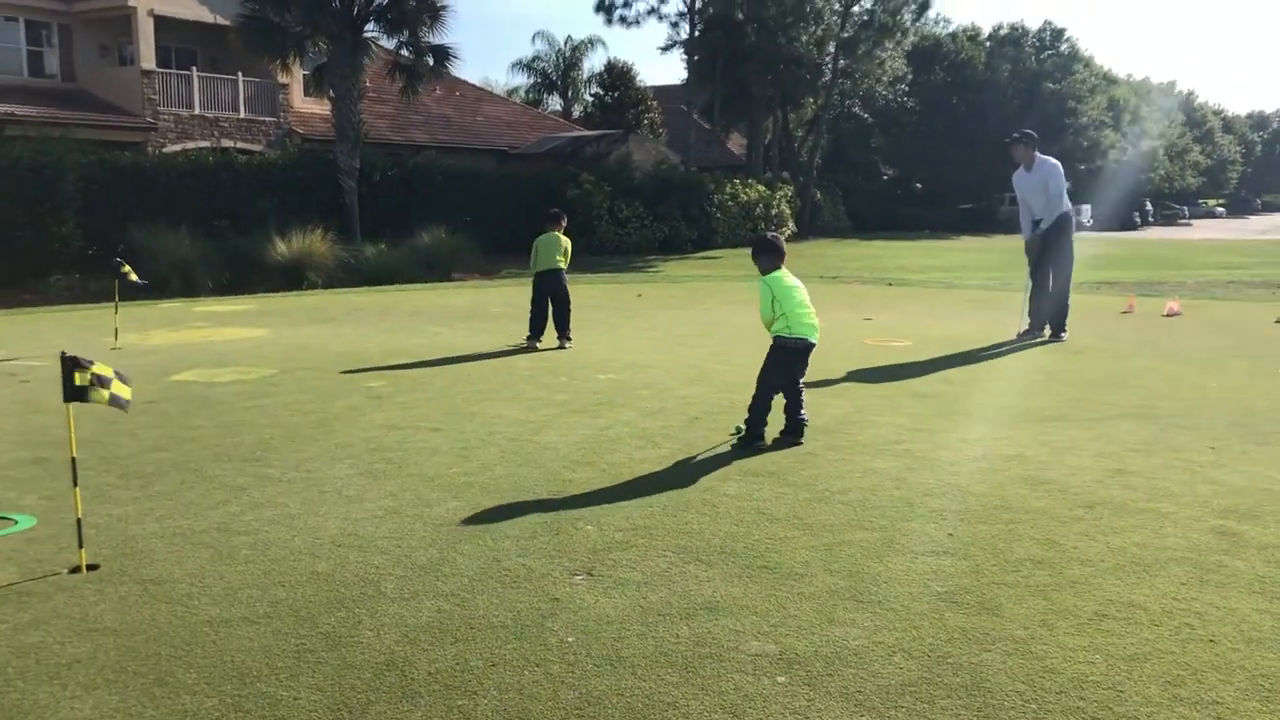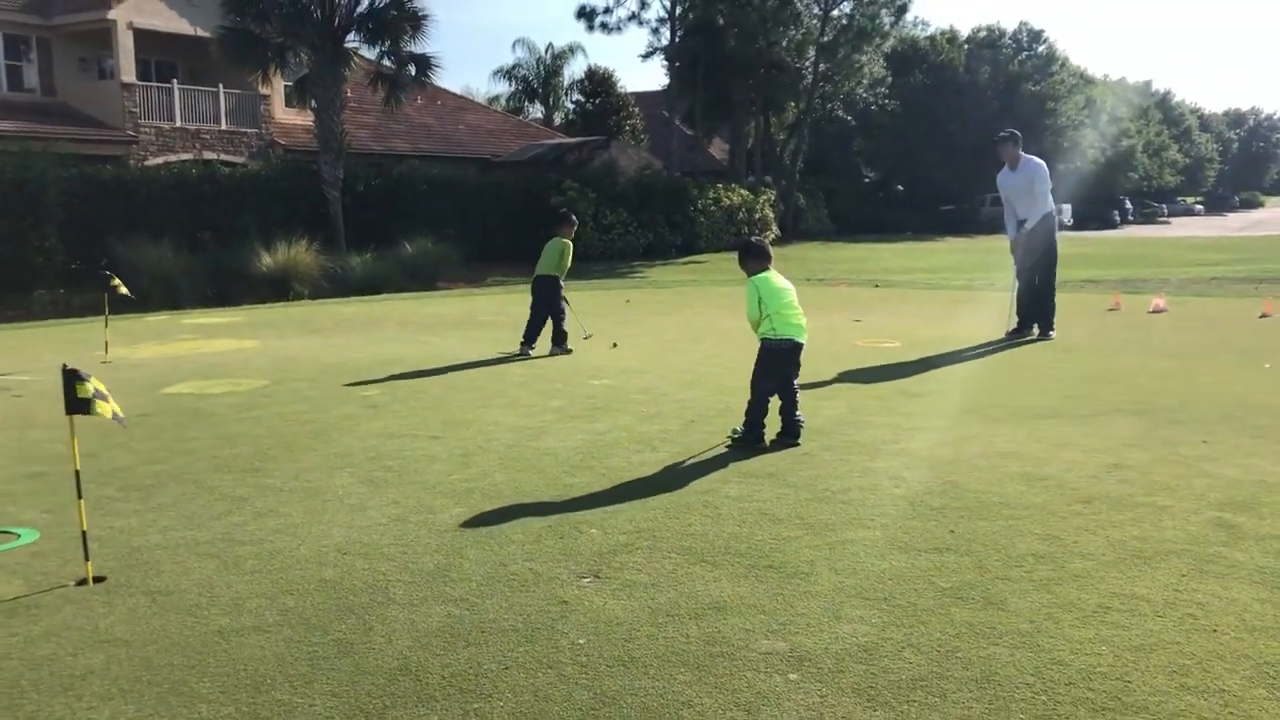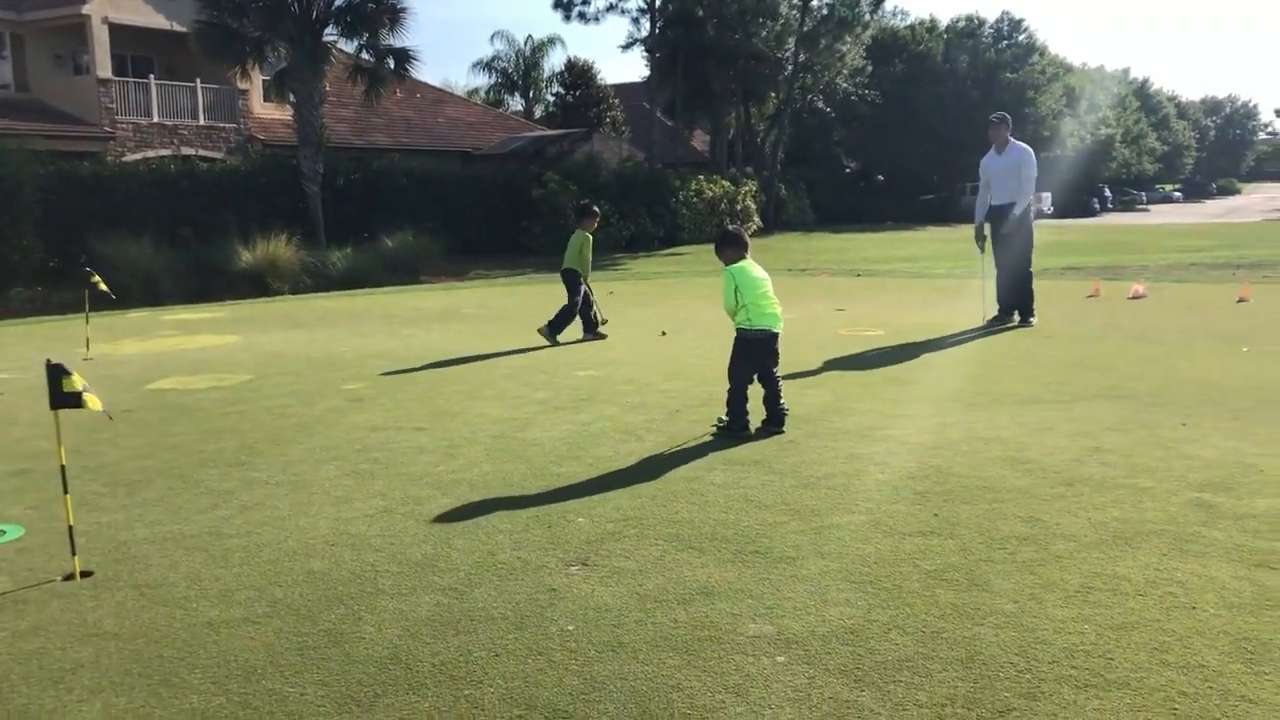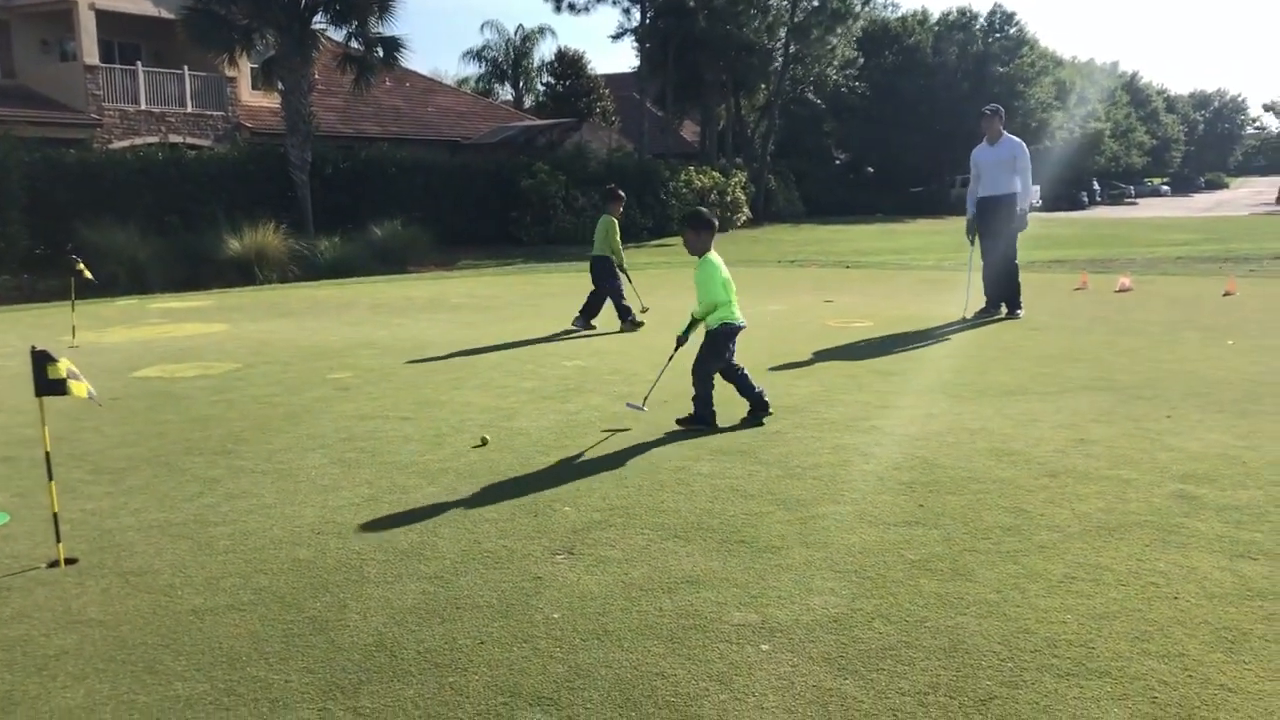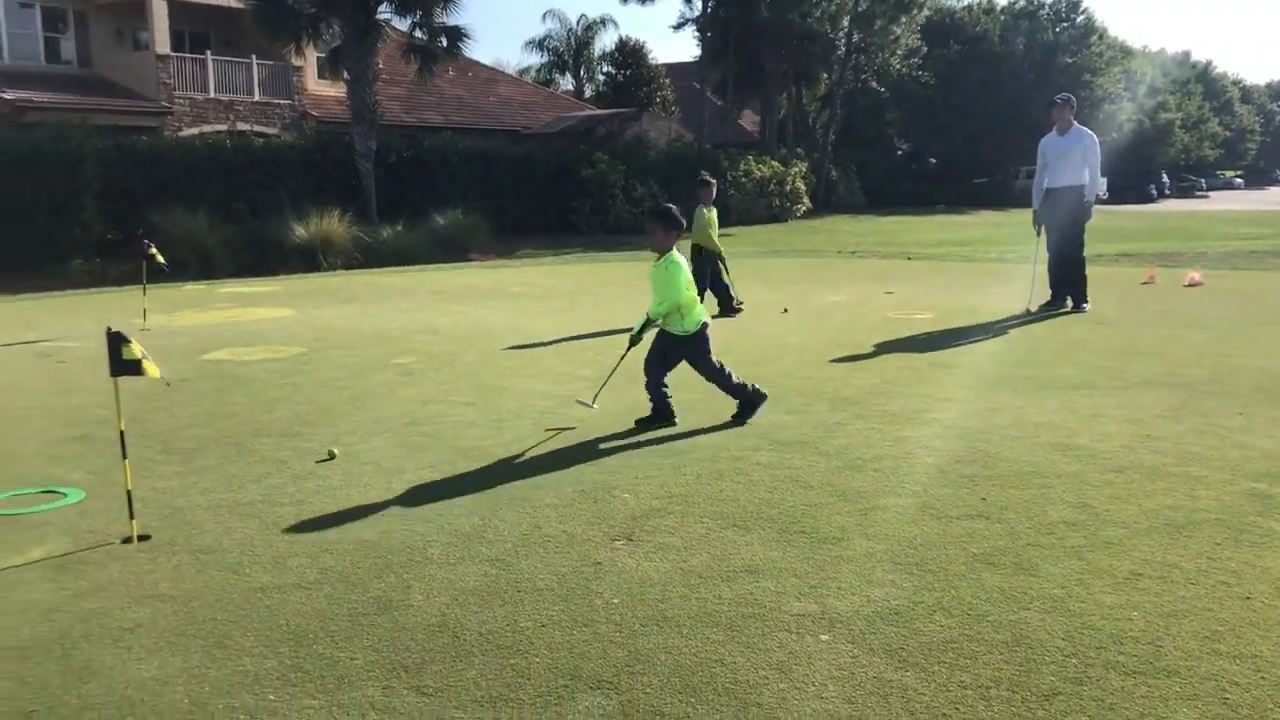
dt=0.5s
person 1, frame 1
left shoulder: (768, 282)
right shoulder: (795, 281)
left elbow: (767, 316)
left wrist: (775, 331)
left hip: (787, 340)
right hip: (808, 338)
left knee: (766, 386)
right knee: (794, 386)
left ankle: (754, 434)
right ankle: (794, 430)
person 1, frame 2
left shoulder: (755, 283)
right shoulder: (785, 282)
left elbow: (753, 316)
right elbow: (788, 312)
left wrist: (761, 332)
left hip: (774, 342)
right hip: (797, 339)
left knee: (761, 389)
right knee: (789, 387)
left ankle: (753, 435)
right ankle: (790, 432)
person 1, frame 3
left shoulder: (731, 271)
right shoulder: (760, 272)
left elbow: (730, 305)
left wrist: (739, 321)
left hip: (750, 331)
right hip: (772, 329)
left knee: (738, 378)
right knee: (770, 376)
left ankle: (737, 423)
right ankle: (775, 420)
person 1, frame 4
left shoulder: (710, 264)
right shoulder: (705, 263)
left elbow: (713, 300)
right elbow: (707, 300)
left wrist: (695, 316)
right wrist: (687, 331)
left hip: (722, 326)
right hip: (719, 325)
left knee: (701, 370)
right knee: (729, 368)
left ankle: (703, 416)
right ankle: (759, 405)
person 1, frame 5
left shoulder: (674, 264)
right shoulder: (658, 264)
left elbow: (674, 300)
right elbow: (660, 300)
left wrist: (651, 316)
right wrist: (641, 329)
left hip: (690, 328)
right hip: (670, 329)
left knee: (710, 371)
right knee: (653, 367)
left ankle: (750, 398)
right ankle: (662, 413)
person 2, frame 1
left shoulder: (1051, 167)
right shoulder: (1018, 177)
left elbow: (1057, 202)
right elbow: (1024, 209)
left wrist: (1040, 231)
right wrist: (1028, 238)
left hip: (1059, 222)
right hip: (1038, 225)
left knee: (1060, 276)
right knee: (1038, 277)
left ankle: (1059, 327)
right ankle: (1037, 325)
person 2, frame 2
left shoulder: (1036, 166)
right shoulder: (1002, 177)
left elbow: (1042, 202)
right elbow: (1009, 209)
left wrist: (1025, 231)
right wrist: (1013, 237)
left hip: (1043, 222)
right hip: (1022, 227)
left knee: (1045, 276)
right knee: (1024, 278)
left ankle: (1047, 325)
right ankle: (1025, 324)
person 2, frame 3
left shoulder: (1023, 152)
right shoulder: (987, 160)
left elbow: (1028, 187)
right elbow: (983, 193)
left wrist: (1014, 215)
right wrist: (979, 224)
left hip: (1020, 212)
right hip: (997, 213)
left knee: (1021, 265)
right knee: (1003, 266)
left ankle: (1027, 313)
right ankle: (1006, 311)
person 2, frame 4
left shoulder: (1016, 146)
right shoulder: (977, 152)
left elbow: (1025, 179)
right elbow: (974, 185)
left wrist: (1024, 210)
right wrist: (970, 216)
left hip: (1007, 203)
right hip: (985, 206)
left knee: (1007, 256)
right knee: (989, 258)
left ankle: (1014, 305)
right ankle: (993, 303)
person 2, frame 5
left shoulder: (1086, 137)
right shoulder: (1046, 141)
left elbow: (1094, 171)
right elbow: (1040, 174)
left wrist: (1089, 201)
right wrist: (1036, 206)
left hip: (1075, 195)
right hip: (1052, 197)
left knee: (1074, 248)
right knee: (1055, 250)
left ankle: (1080, 298)
right ankle: (1058, 296)
